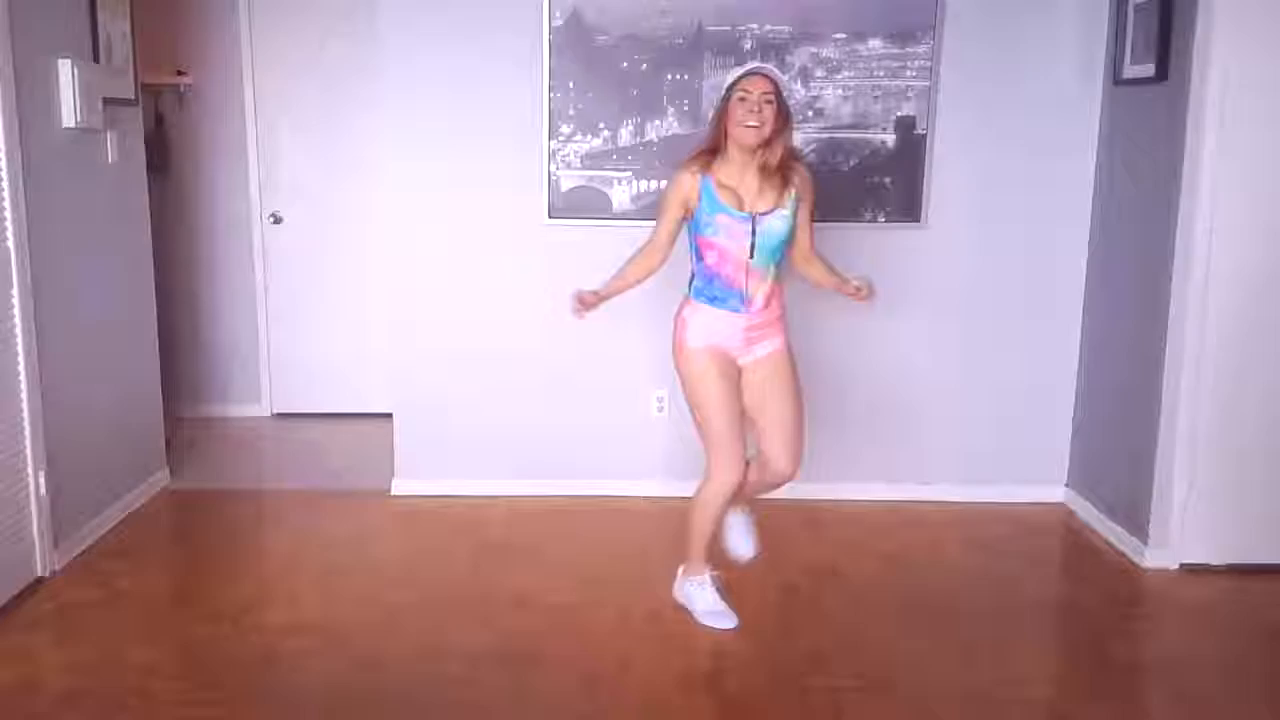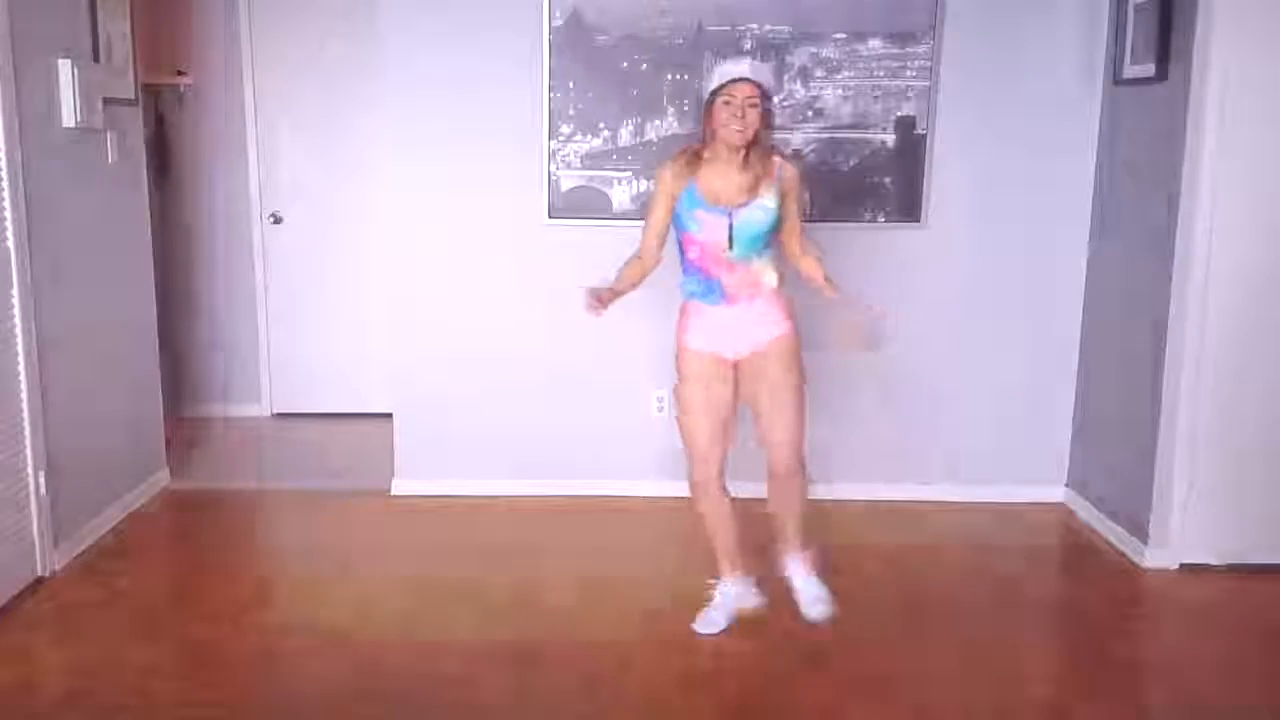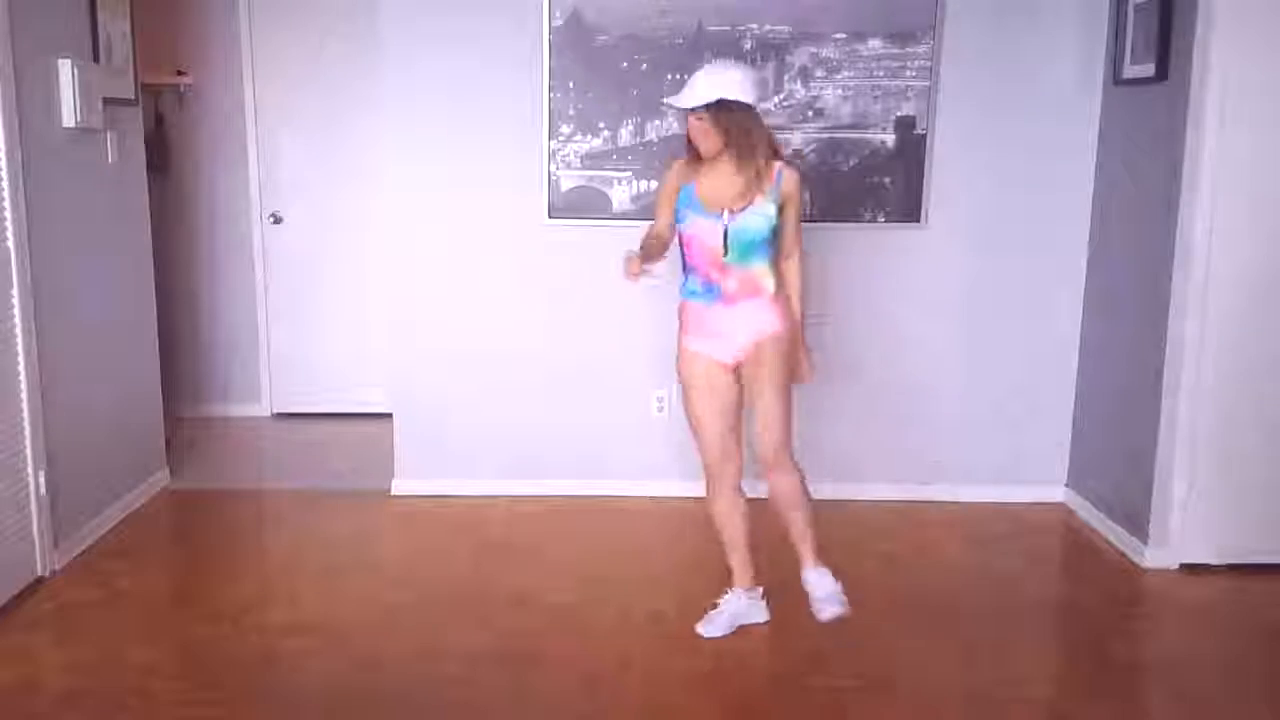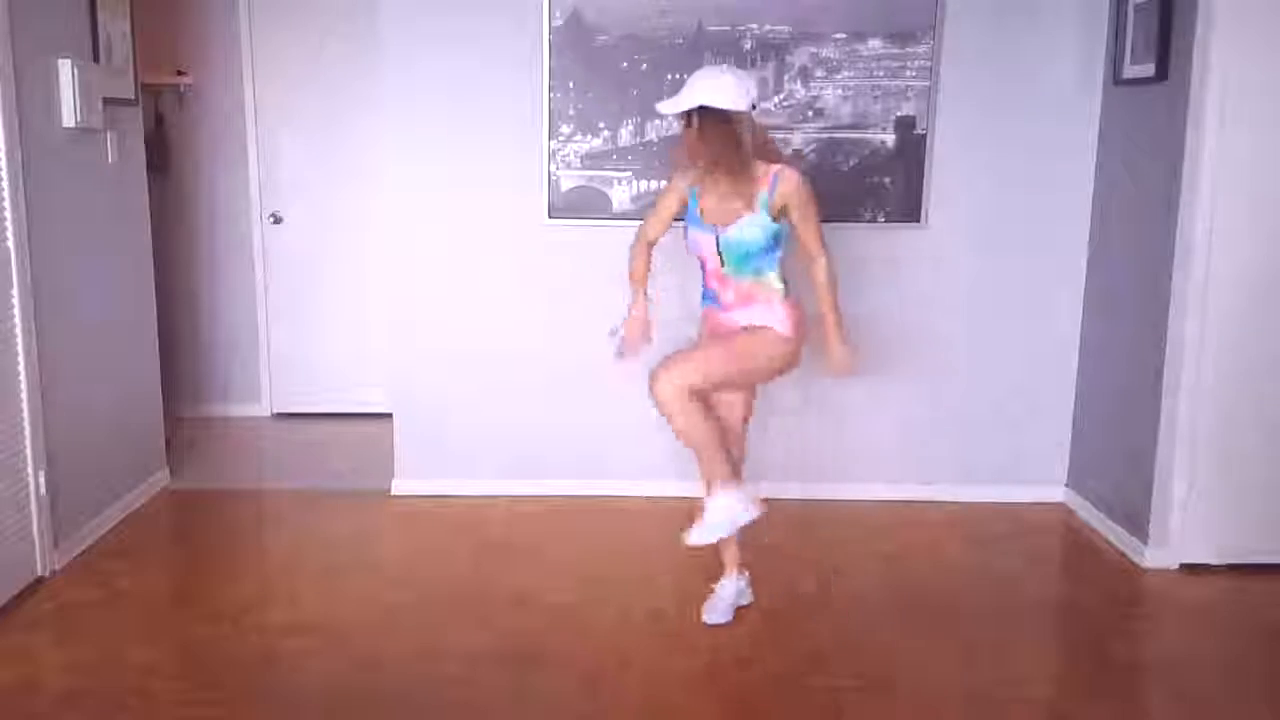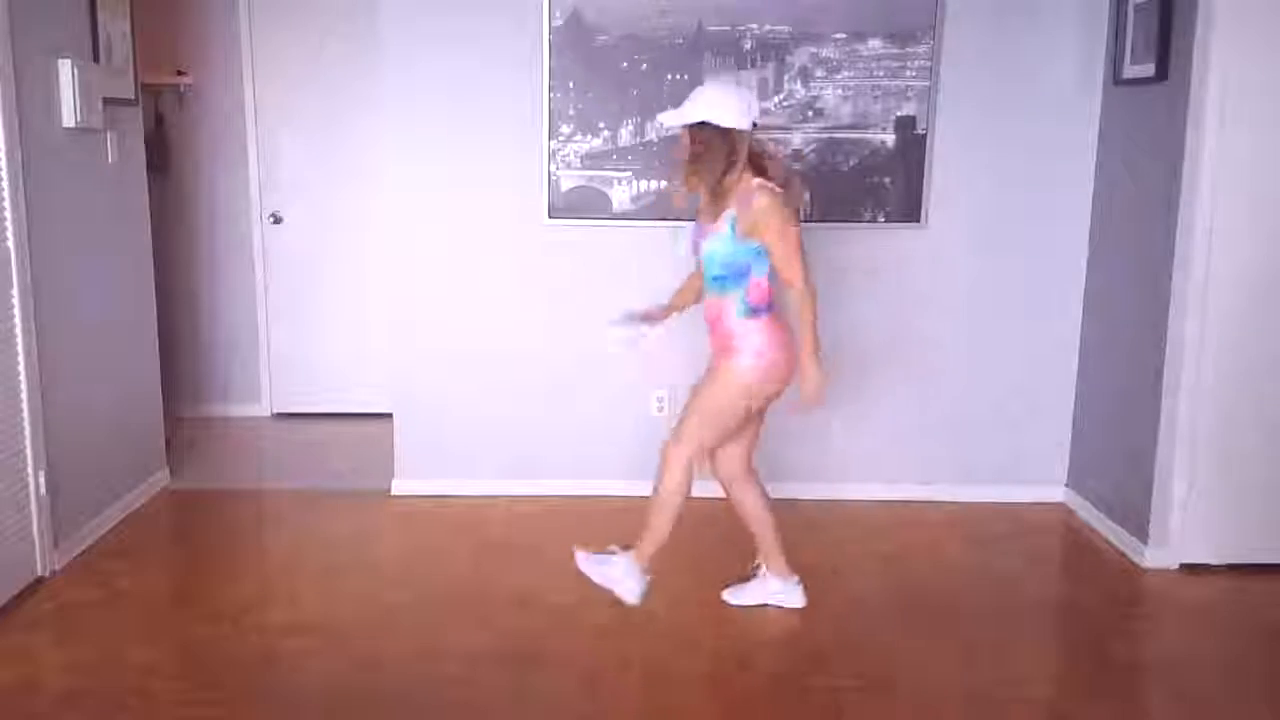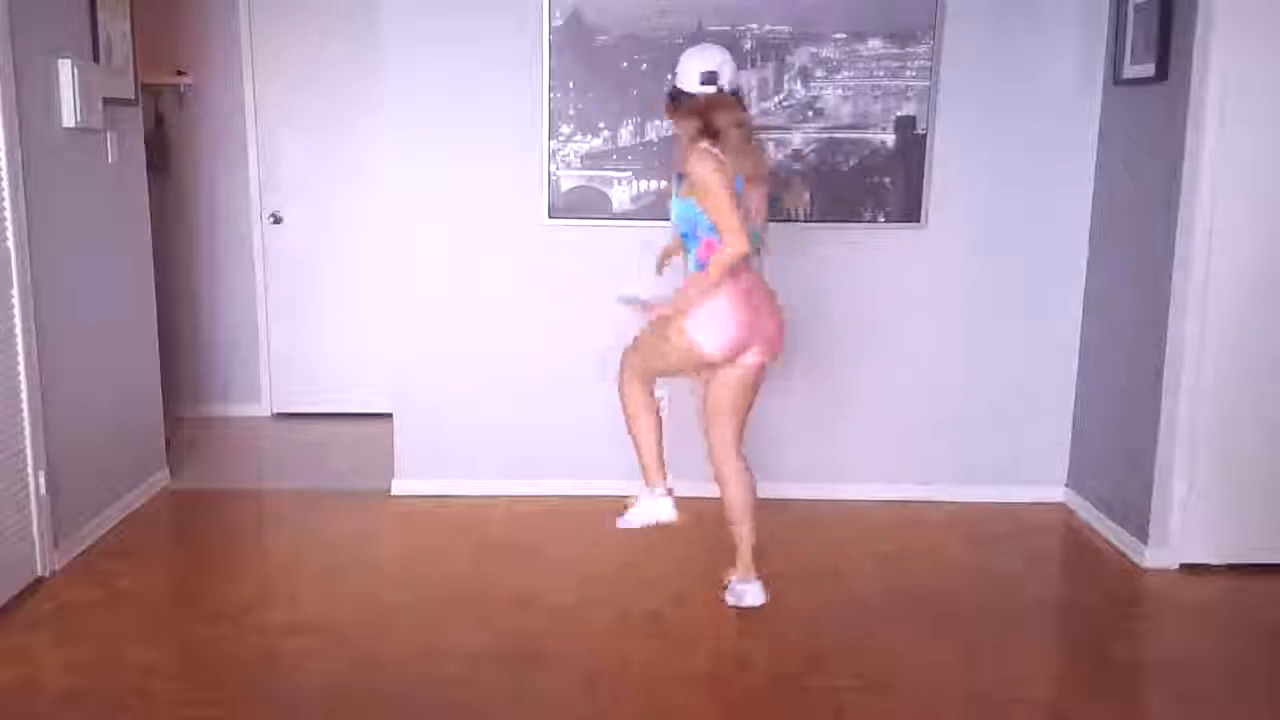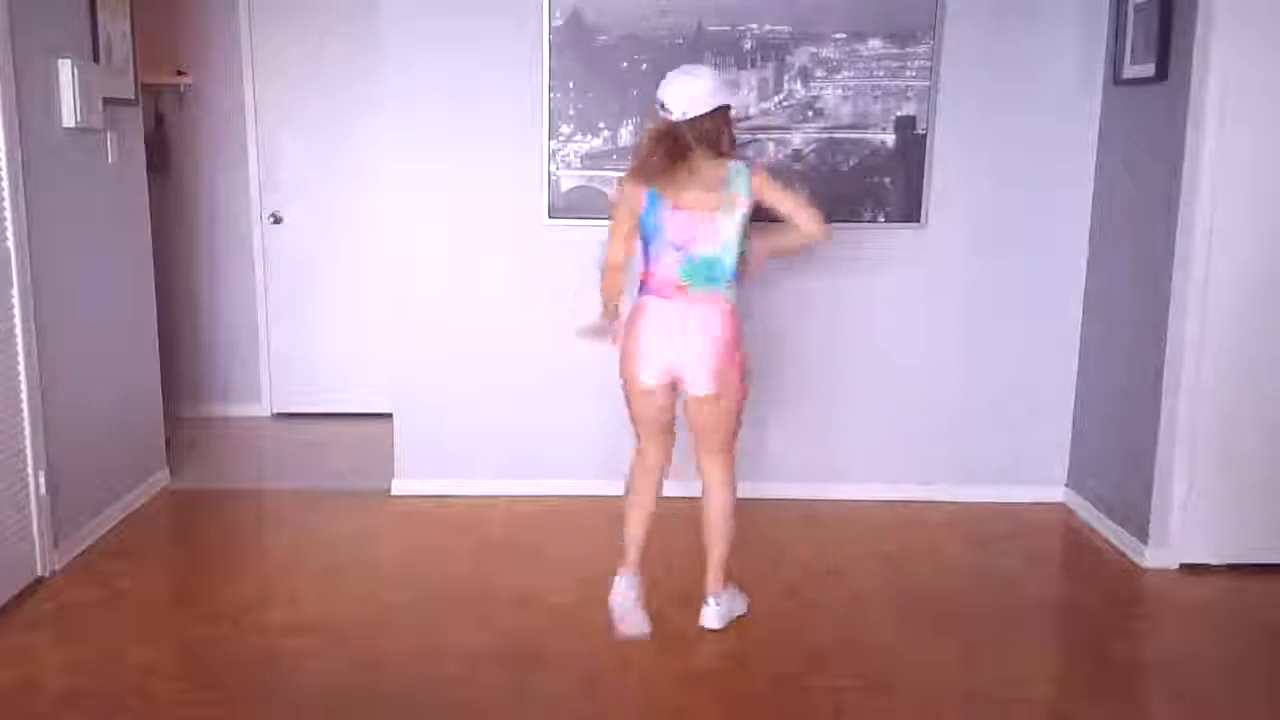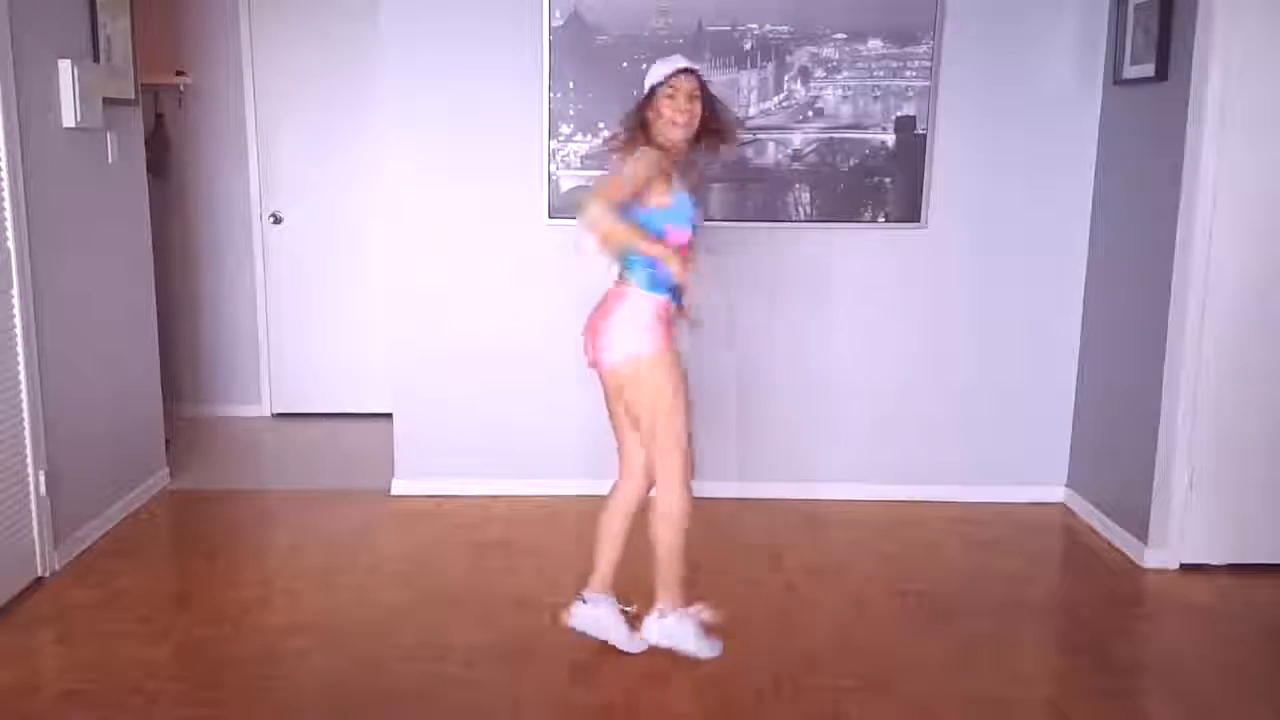
dt=0.2s
person 1, frame 1
left shoulder: (796, 181)
right shoulder: (692, 180)
right elbow: (653, 254)
left wrist: (844, 285)
right wrist: (599, 295)
left hip: (765, 336)
right hip: (704, 333)
left knee: (782, 461)
right knee: (728, 461)
left ankle: (733, 507)
right ankle: (693, 575)
person 1, frame 2
left shoulder: (782, 175)
right shoulder: (673, 177)
left elbow: (796, 248)
right elbow: (647, 253)
left wrist: (841, 300)
right wrist: (611, 292)
left hip: (764, 328)
right hip: (701, 331)
left knee: (785, 455)
right knee: (704, 467)
left ankle: (795, 555)
right ankle: (735, 580)
person 1, frame 3
left shoulder: (780, 179)
right shoulder: (681, 175)
left elbow: (790, 258)
right elbow: (657, 238)
left wrist: (797, 335)
right wrist: (643, 253)
left hip: (764, 327)
right hip: (701, 334)
left knee: (773, 452)
right knee: (720, 469)
left ankle: (814, 570)
right ankle: (744, 593)
person 1, frame 4
left shoulder: (782, 184)
right shoulder: (689, 181)
left elbow: (818, 257)
right elbow: (645, 238)
left wrist: (834, 332)
right wrist: (637, 301)
left hip: (770, 328)
right hip: (717, 329)
left knee: (668, 382)
right knee: (720, 457)
left ankle: (728, 492)
right ankle: (733, 576)
person 1, frame 5
left shoulder: (761, 200)
right shoulder: (717, 199)
left elbow: (798, 282)
left wrist: (810, 357)
right wrist: (663, 310)
left hip: (755, 355)
right hip: (740, 353)
left knee: (677, 458)
right knee: (732, 467)
left ankle: (634, 569)
right ankle: (781, 577)
person 1, frame 6
left shoulder: (699, 159)
right shoulder: (746, 152)
left elbow: (737, 243)
left wrist: (684, 301)
left hip: (717, 312)
right hip: (757, 312)
left knee: (632, 373)
right knee: (725, 446)
left ankle: (655, 492)
right ankle: (746, 577)
person 1, frame 7
left shoulder: (639, 182)
right shoulder: (743, 176)
left elbow: (616, 264)
right elbow: (813, 226)
left wrist: (608, 319)
right wrist: (764, 247)
left hip: (650, 331)
right hip: (711, 335)
left knee: (650, 456)
right knee: (715, 470)
left ankle: (628, 576)
right ankle: (717, 597)
person 1, frame 8
left shoulder: (670, 170)
right shoulder: (641, 162)
left elbow: (610, 235)
right elbow: (601, 218)
right wrist: (667, 261)
left hip: (646, 328)
right hip: (631, 328)
left knee: (640, 471)
right knee: (676, 472)
left ankle: (596, 598)
right ankle: (672, 612)
